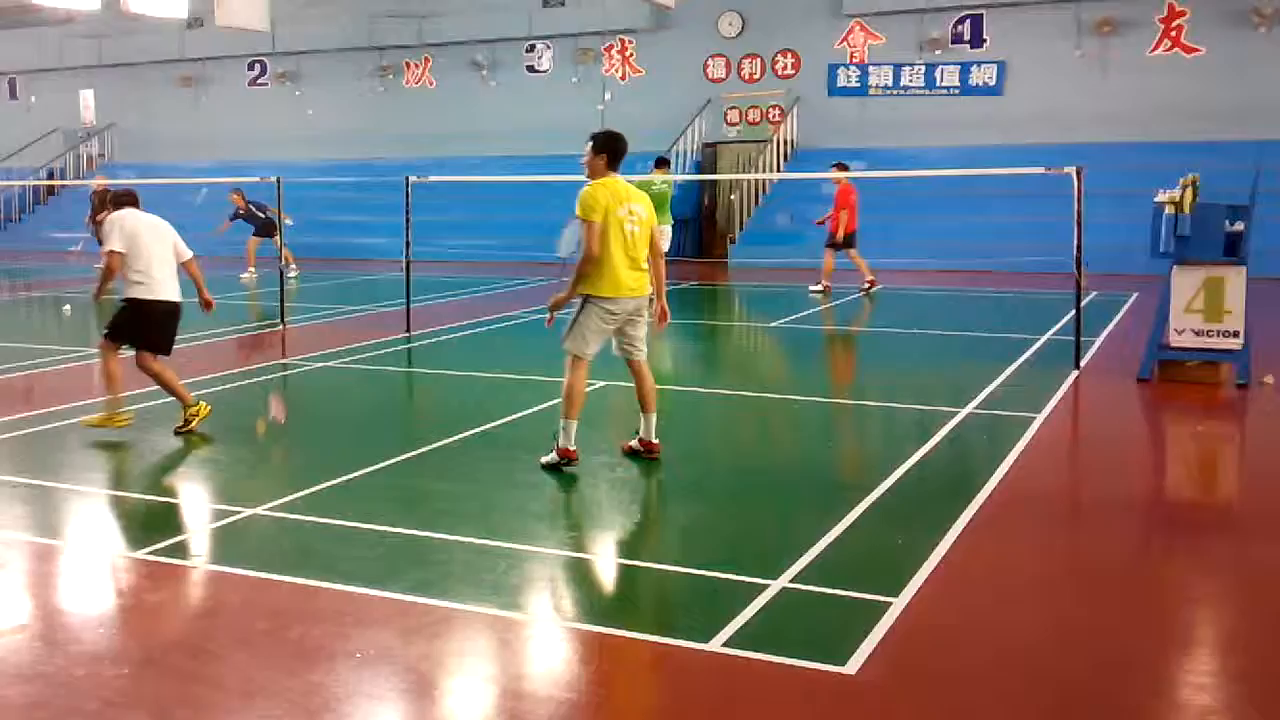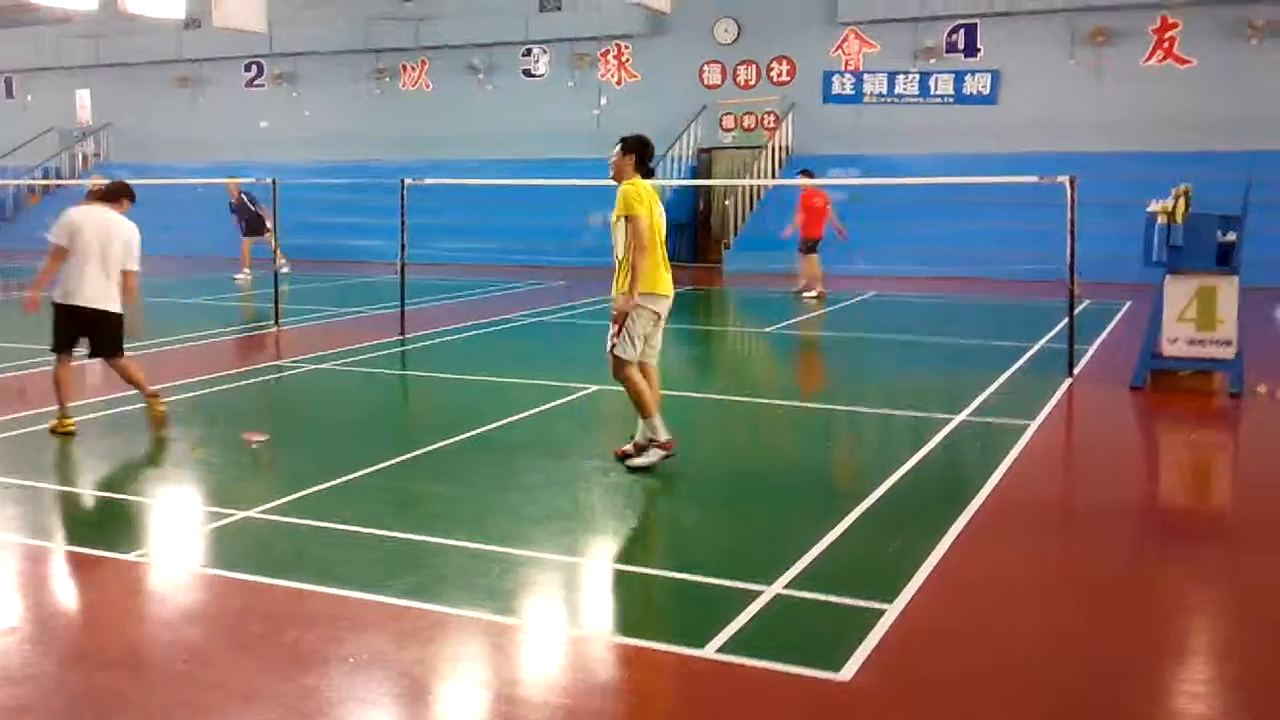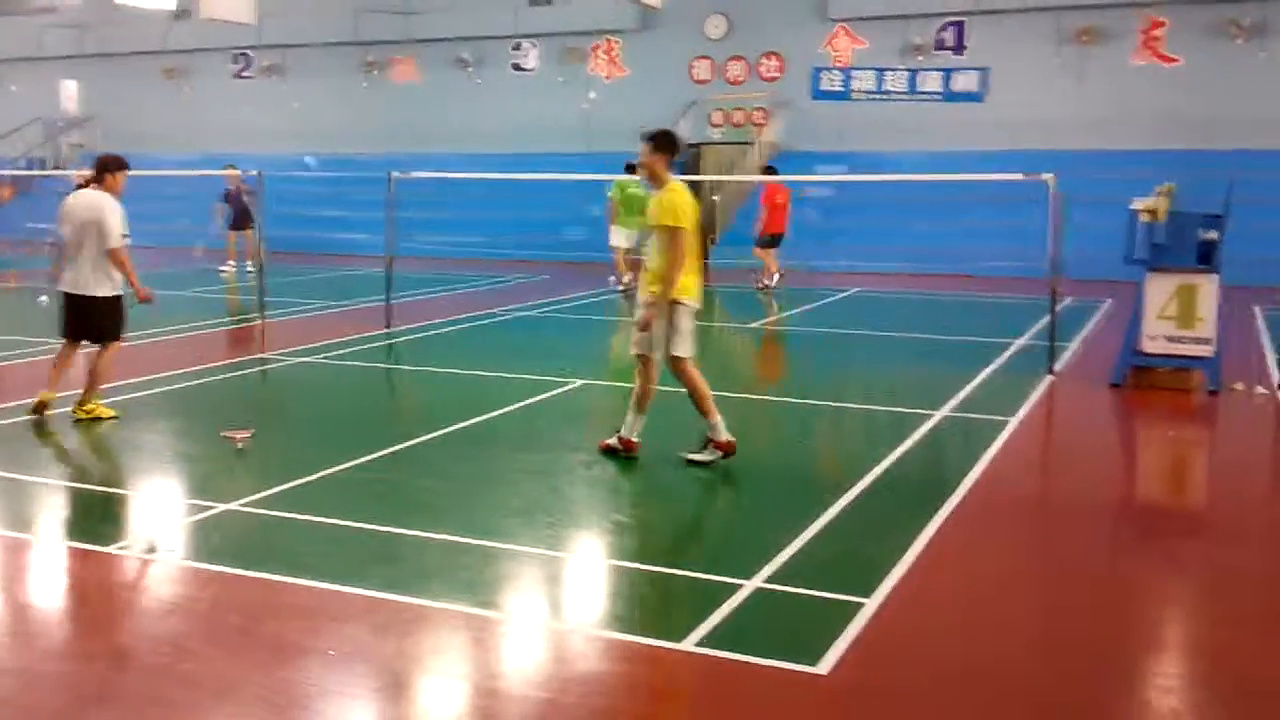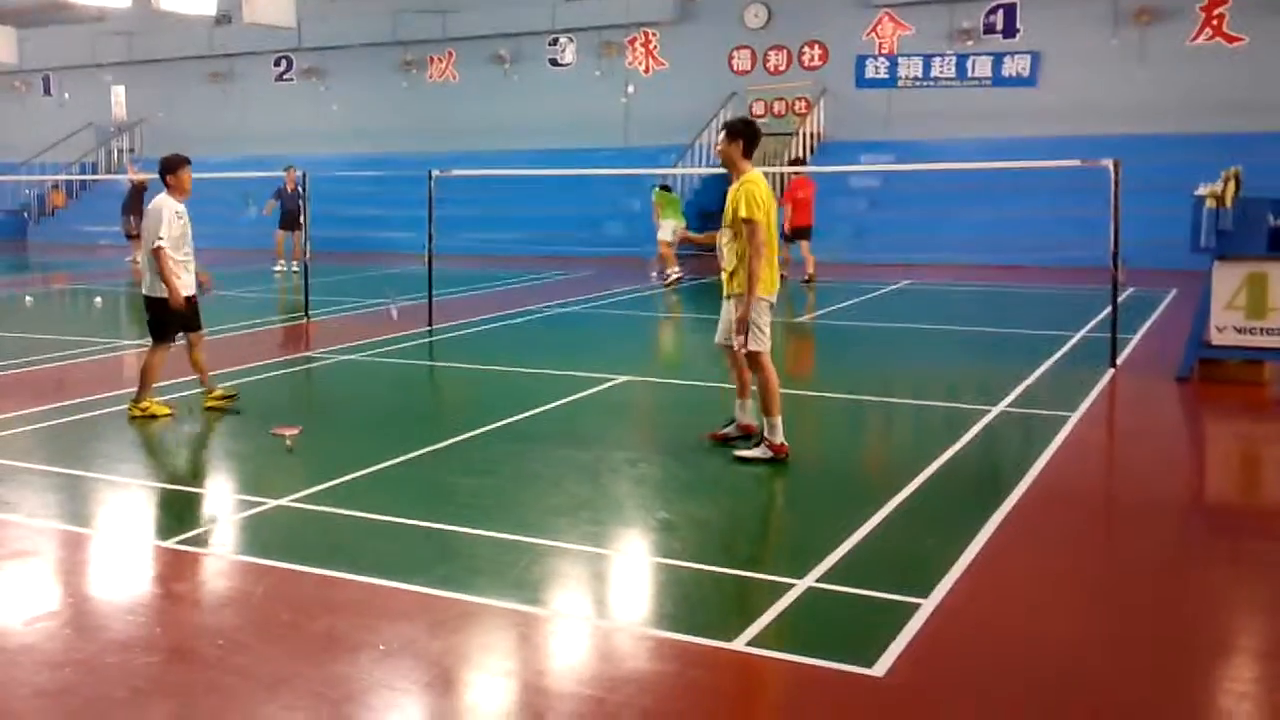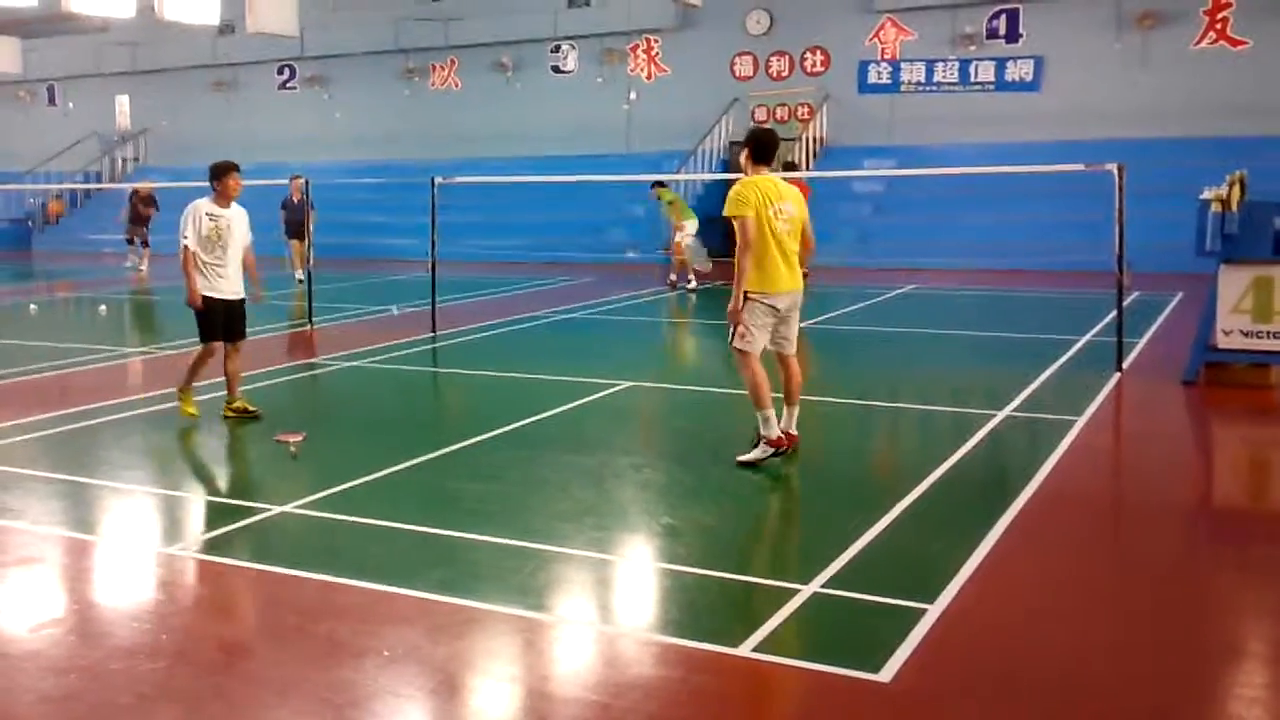
dt=0.4s
person 1, frame 1
left shoulder: (593, 193)
right shoulder: (641, 198)
left elbow: (592, 252)
right elbow: (657, 254)
left wrist: (569, 293)
right wrist: (661, 298)
left hip: (604, 293)
right hip: (638, 293)
left knee: (576, 365)
right knee: (638, 363)
left ankle: (566, 447)
right ankle: (649, 439)
person 1, frame 2
left shoulder: (631, 192)
right shoulder: (646, 194)
left elbow: (641, 245)
left wrist: (630, 297)
left hip: (644, 293)
right hip: (659, 291)
left knee: (623, 368)
right knee: (644, 367)
left ankle: (659, 439)
right ankle: (646, 440)
person 1, frame 3
left shoulder: (676, 199)
right shoulder: (661, 196)
left elbow: (677, 258)
left wrist: (658, 303)
right wrist: (648, 298)
left hip: (674, 296)
right hip: (655, 295)
left knee: (681, 366)
right knee: (645, 362)
left ankle: (722, 438)
right ankle: (628, 437)
person 1, frame 4
left shoulder: (748, 188)
right shoulder: (745, 184)
left elbow: (757, 249)
left wrist: (747, 302)
right wrist: (697, 237)
left hip: (750, 287)
right hip: (742, 284)
left knee: (757, 359)
right knee: (735, 351)
left ankle: (775, 442)
right ankle: (745, 422)
person 1, frame 5
left shoulder: (743, 190)
right shoulder: (792, 191)
left elbow: (746, 244)
right elbow: (807, 243)
left wrist: (736, 295)
left hip: (760, 289)
right hip: (791, 288)
left knee: (747, 357)
right knee: (787, 355)
left ankle: (772, 435)
right ankle: (790, 430)
person 2, frame 1
left shoulder: (115, 219)
right shoulder: (161, 223)
left elbow: (113, 264)
right elbow: (188, 260)
left wrist: (100, 290)
right wrist: (203, 292)
left hip: (144, 297)
right hip: (170, 300)
left knee: (109, 347)
right knee: (147, 360)
left ankle: (115, 411)
right ankle: (192, 406)
person 2, frame 2
left shoulder: (74, 215)
right shoulder: (128, 229)
left elbow: (56, 257)
right elbow: (129, 277)
left wrist: (36, 289)
right wrist: (128, 314)
left hip: (70, 301)
right hip: (108, 305)
left knee: (63, 358)
right knee: (116, 360)
left ankle: (65, 419)
right ankle: (152, 398)
person 2, frame 3
left shoulder: (72, 201)
right shoulder: (109, 206)
left elbow: (64, 243)
right elbow: (116, 252)
left wrist: (58, 268)
right wrist: (137, 286)
left hip: (73, 286)
right hip: (102, 290)
left knee: (71, 343)
right knee: (108, 345)
left ankle: (47, 394)
right ankle: (85, 404)
person 2, frame 4
left shoulder: (178, 205)
right shoulder: (161, 208)
right elbow: (158, 253)
left wrist: (196, 273)
right wrist: (172, 290)
left hip: (184, 289)
right hip: (165, 293)
left knee: (195, 338)
right knee: (161, 345)
left ankle: (211, 393)
right ankle: (140, 402)
person 2, frame 5
left shoulder: (240, 214)
right shoulder: (197, 210)
right elbow: (188, 251)
left wrist: (257, 283)
right wrist: (192, 285)
left hip: (235, 293)
right hip: (207, 292)
left knee: (234, 346)
right knee: (211, 347)
left ankle: (234, 401)
right ankle: (185, 390)
